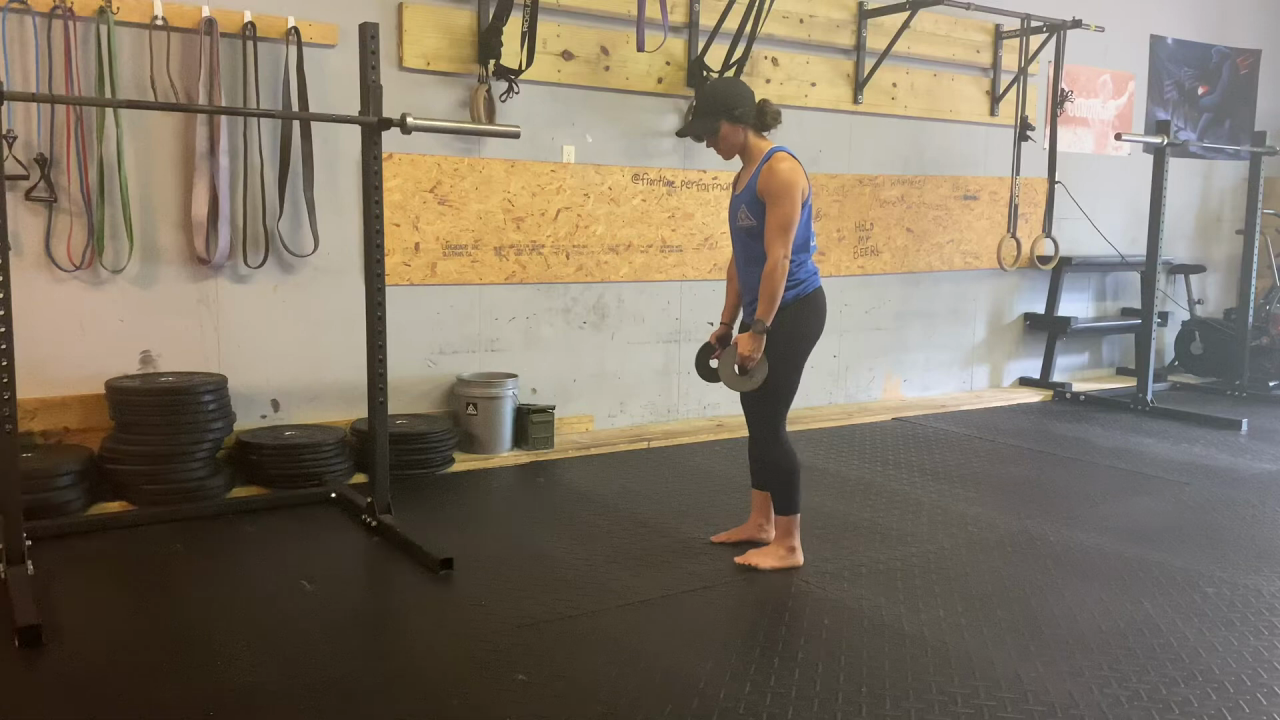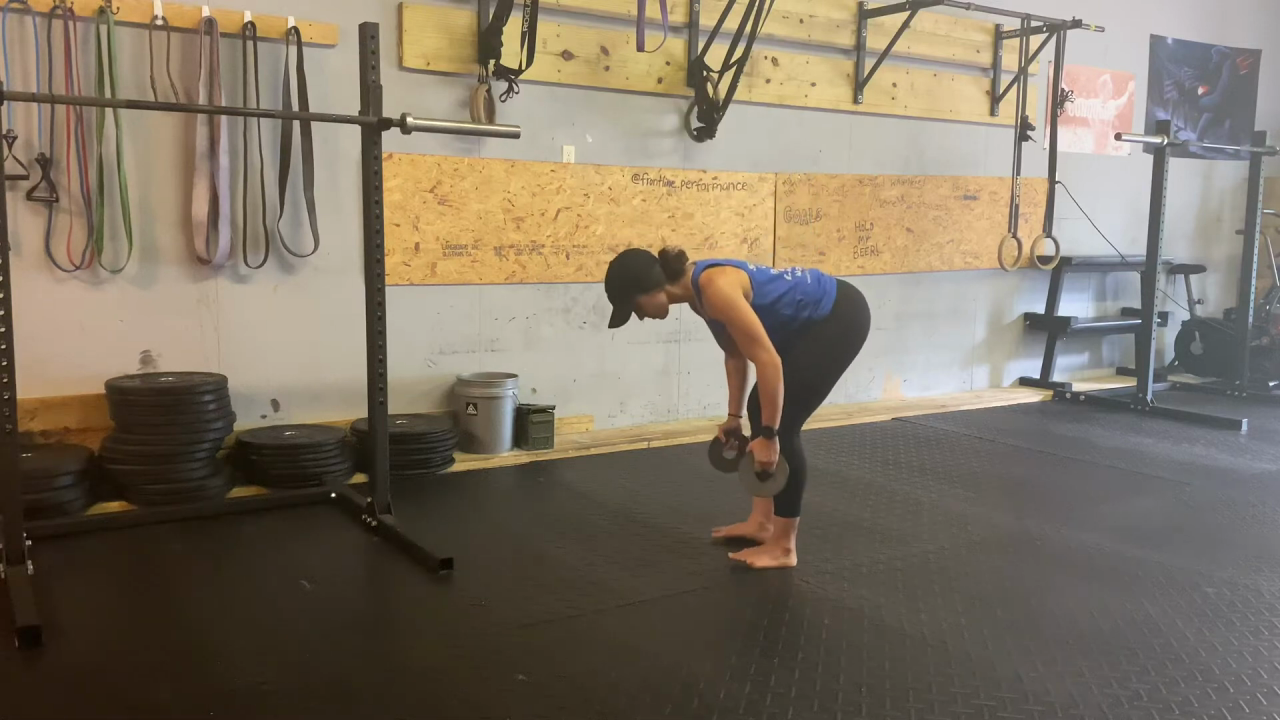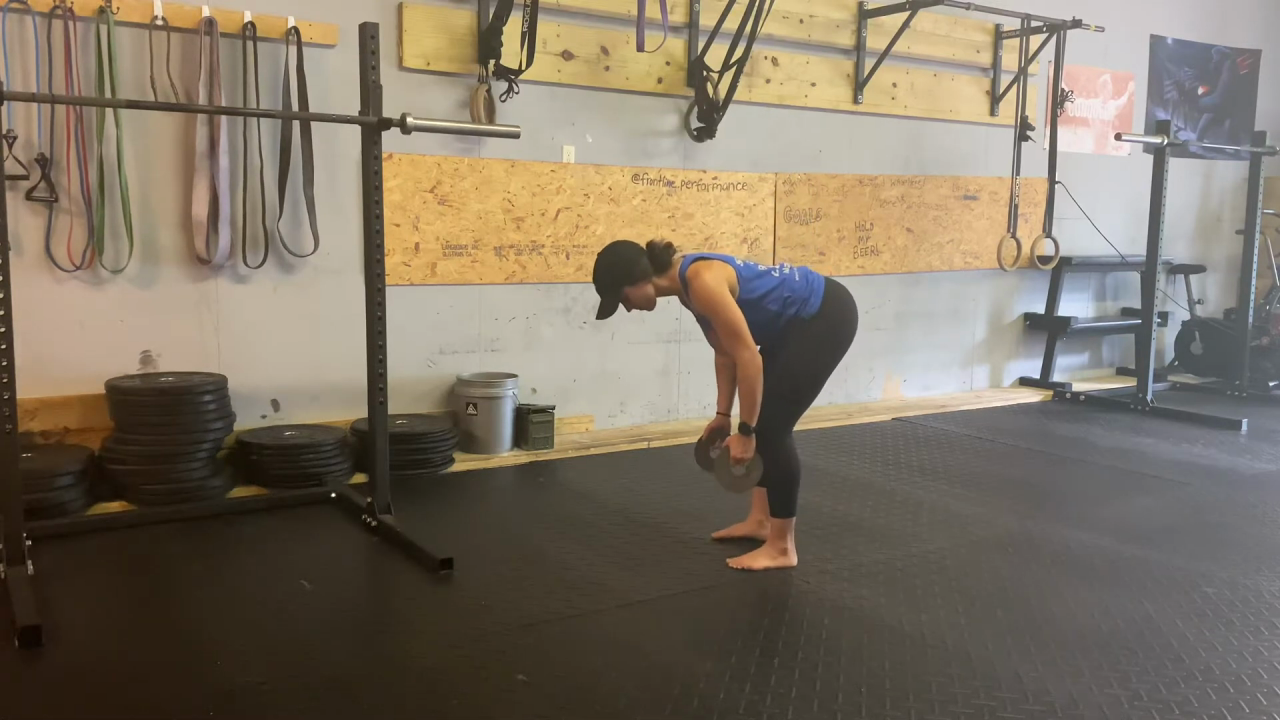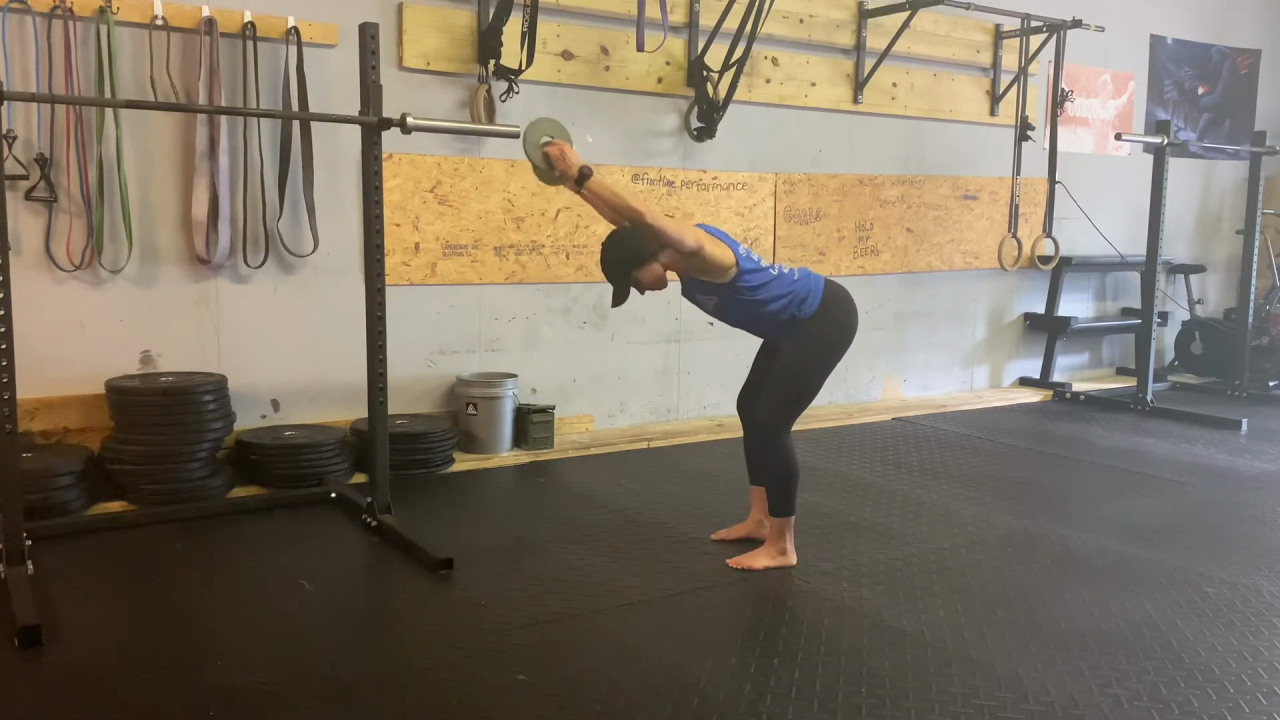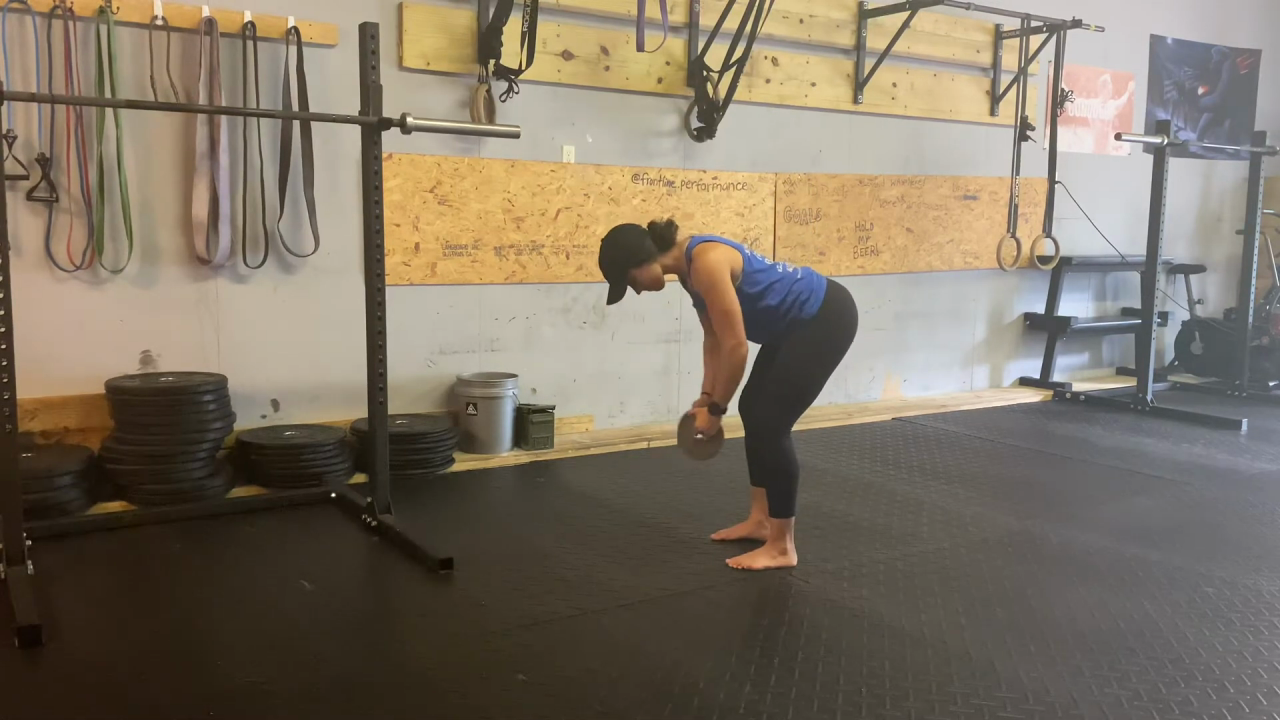
dt=1s
person 1, frame 1
left shoulder: (780, 170)
right shoulder: (746, 173)
left elbow: (778, 259)
left wrist: (757, 330)
right wrist: (727, 323)
left hip: (792, 311)
right hip: (763, 311)
left knee: (768, 424)
right knee: (756, 421)
left ankle: (788, 544)
right ankle: (761, 523)
person 1, frame 2
left shoulder: (715, 289)
right shoulder: (696, 288)
left elbow: (768, 361)
right elbow: (735, 353)
left wrist: (769, 435)
right wrist: (734, 415)
left hip: (840, 316)
right hip: (816, 319)
left knee: (782, 424)
right knee: (762, 410)
left ankle: (783, 546)
right ankle: (761, 521)
person 1, frame 3
left shoulder: (701, 282)
right shoulder: (685, 281)
left elbow: (748, 357)
right elbow: (725, 351)
left wrist: (745, 431)
right wrist: (723, 414)
left hip: (827, 316)
right hip: (801, 318)
left knee: (771, 424)
right knee: (757, 417)
left ankle: (782, 547)
right ankle: (760, 520)
person 1, frame 4
left shoulder: (698, 251)
right shoulder: (681, 249)
left elbow: (643, 216)
right elbow: (626, 221)
left wrist: (579, 173)
right wrist: (573, 180)
left hip: (826, 318)
right hip: (797, 322)
left knee: (770, 424)
right knee: (751, 410)
left ankle: (781, 546)
right ankle: (760, 519)
person 1, frame 5
left shoulder: (706, 263)
right shoulder: (688, 265)
left elbow: (735, 347)
right elbow: (714, 337)
left wrist: (714, 409)
right wrist: (707, 395)
left hip: (826, 318)
right hip: (799, 320)
left knee: (769, 423)
right knee: (753, 411)
left ankle: (782, 546)
right ankle: (760, 519)
